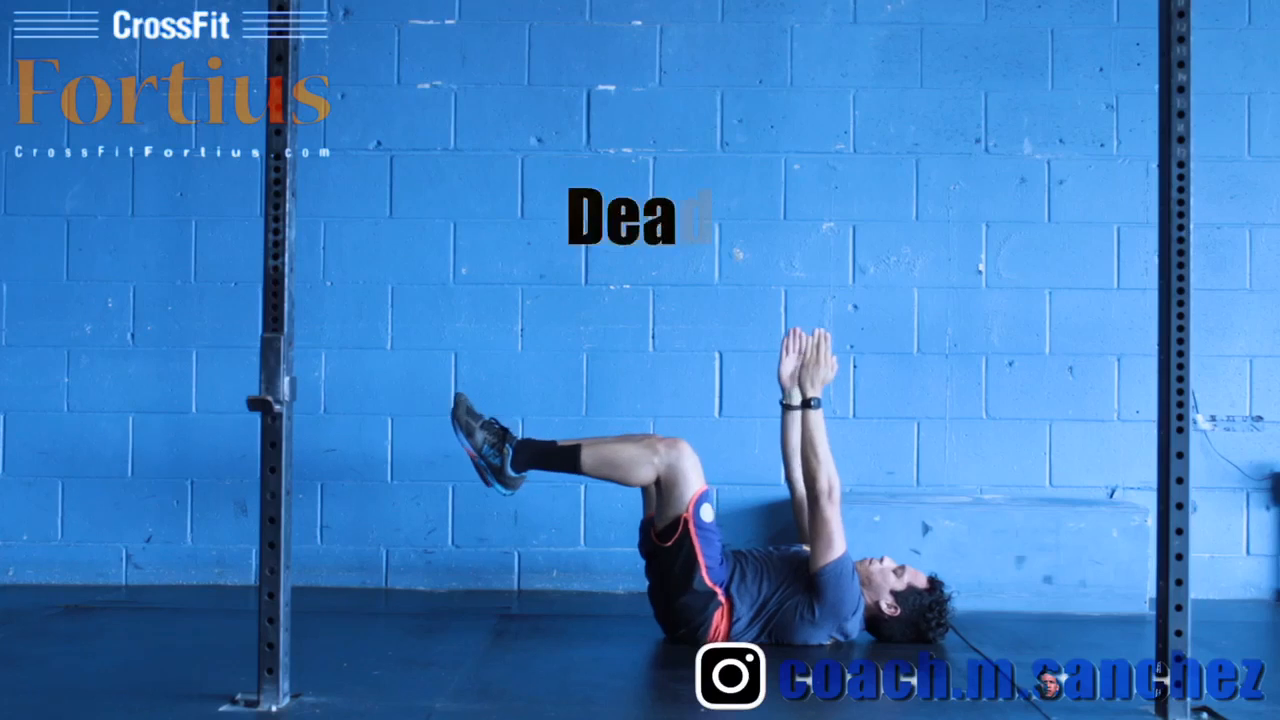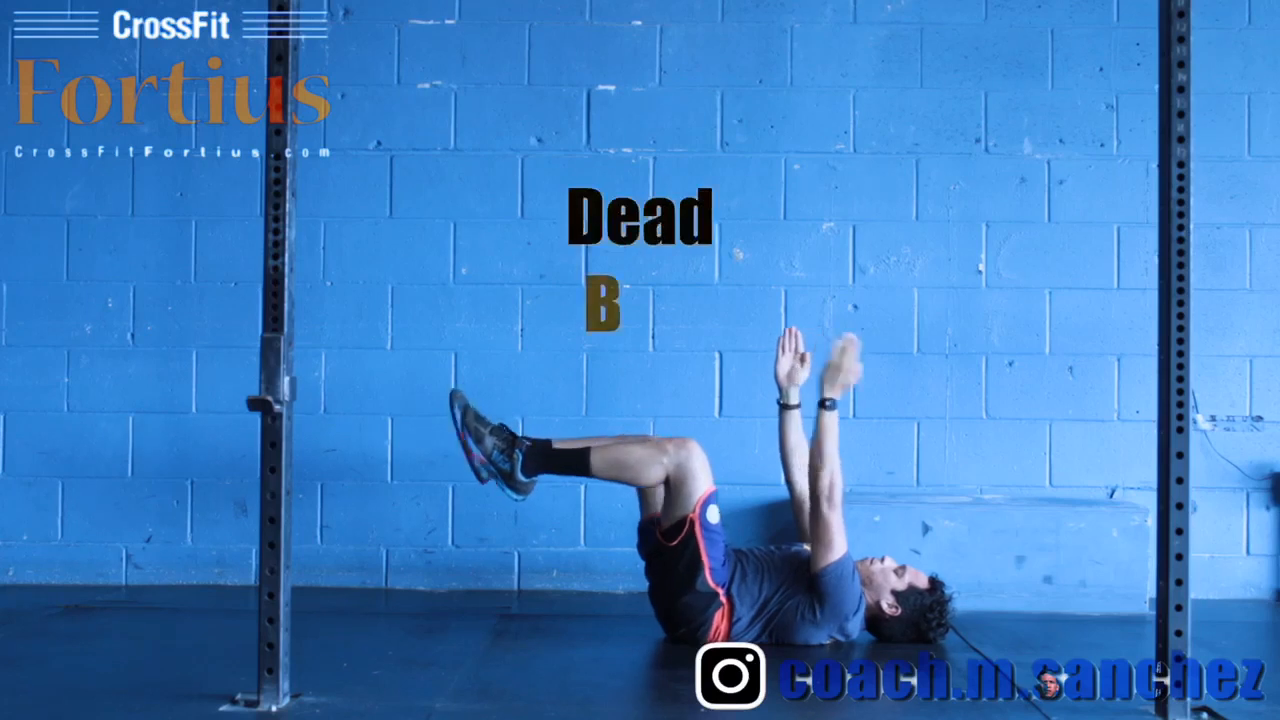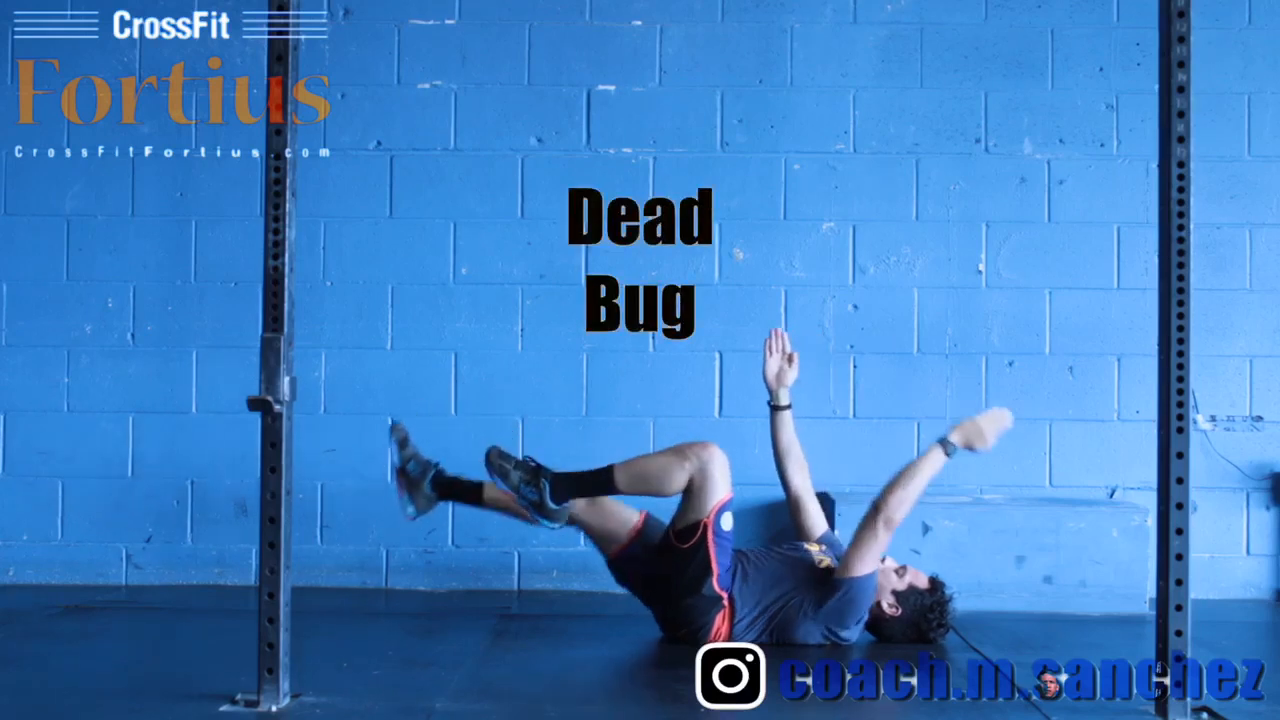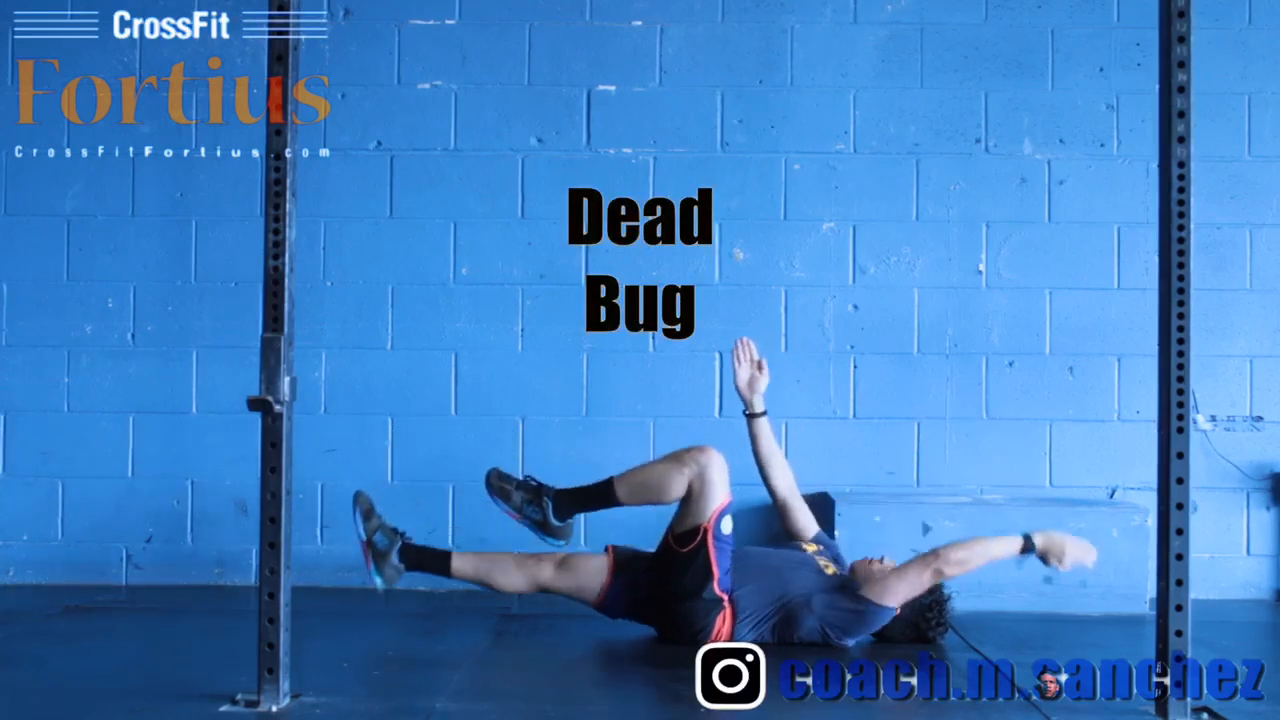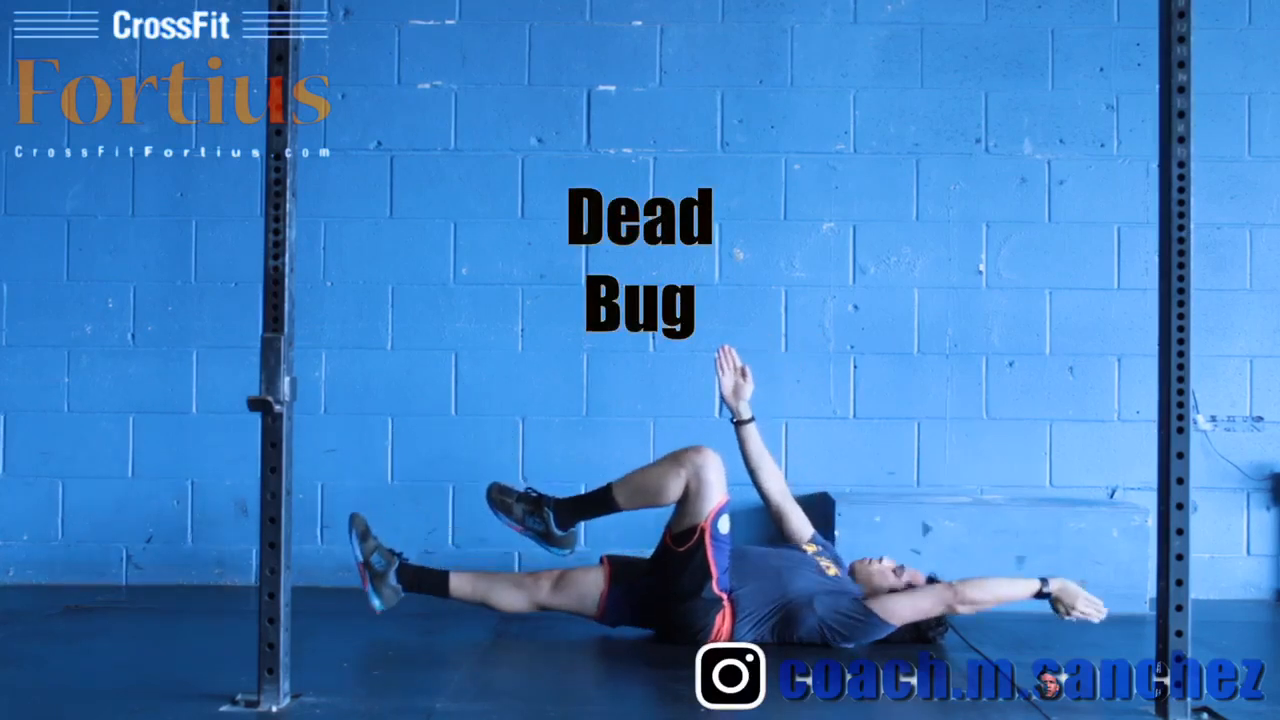
dt=0.5s
person 1, frame 1
left shoulder: (841, 604)
right shoulder: (838, 581)
left elbow: (825, 495)
right elbow: (800, 484)
left wrist: (813, 396)
right wrist: (791, 395)
left hip: (704, 604)
right hip: (697, 588)
left knee: (674, 454)
right knee: (658, 452)
left ankle: (515, 457)
right ankle: (514, 453)
person 1, frame 2
left shoulder: (842, 603)
right shoulder: (841, 579)
left elbow: (826, 499)
right elbow: (801, 485)
left wrist: (829, 398)
right wrist: (789, 393)
left hip: (704, 603)
right hip: (697, 588)
left knee: (684, 454)
right knee: (654, 452)
left ankle: (525, 462)
right ankle: (517, 453)
person 1, frame 3
left shoulder: (847, 607)
right shoulder: (833, 561)
left elbow: (884, 517)
right elbow: (798, 484)
left wrist: (950, 442)
right wrist: (780, 396)
left hip: (702, 605)
right hip: (682, 585)
left knee: (707, 457)
right knee: (579, 506)
left ankle: (556, 486)
right ankle: (437, 486)
person 1, frame 4
left shoulder: (856, 610)
right shoulder: (833, 564)
left elbow: (938, 562)
right elbow: (784, 488)
left wrist: (1033, 543)
right wrist: (755, 404)
left hip: (704, 605)
right hip: (678, 589)
left knee: (704, 462)
right knee: (549, 570)
left ankle: (558, 505)
right ankle: (405, 556)
person 1, frame 5
left shoulder: (863, 616)
right shoulder: (827, 558)
left elbow: (954, 596)
right elbow: (774, 489)
left wrist: (1047, 584)
right wrist: (743, 410)
left hip: (703, 608)
right hip: (673, 593)
left knee: (700, 462)
right knee: (543, 588)
left ankle: (560, 515)
right ankle: (400, 577)
